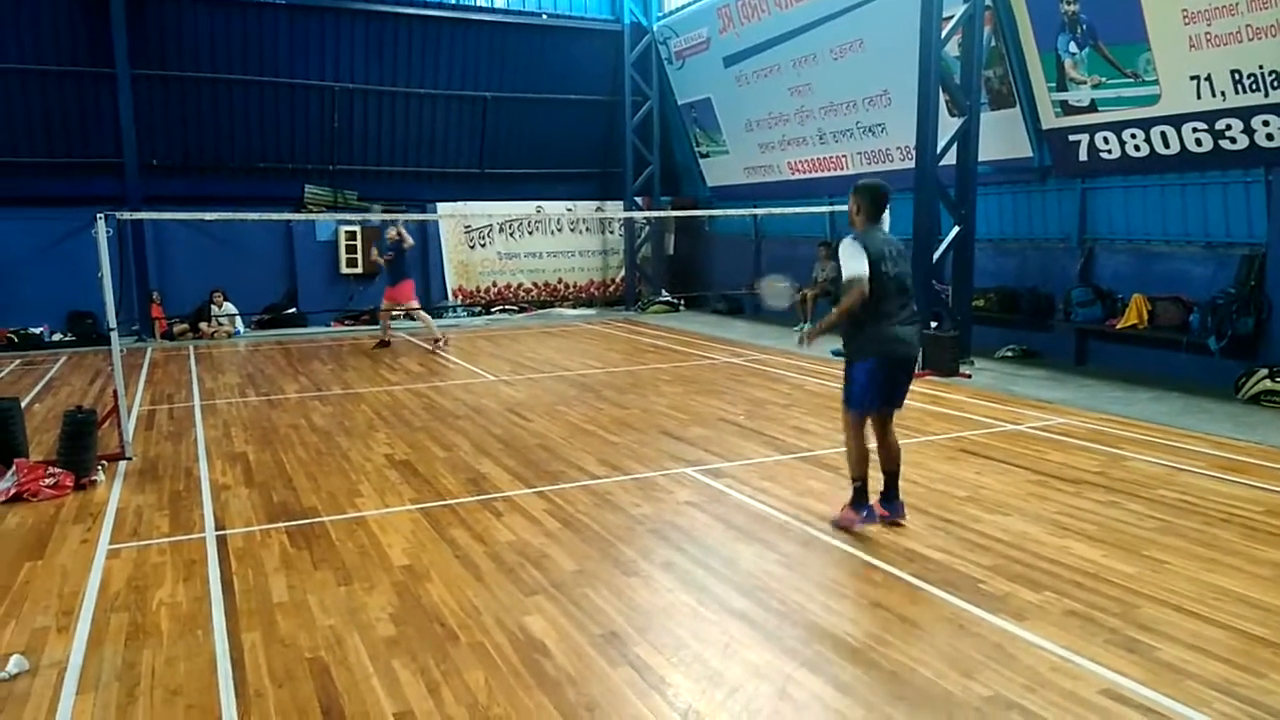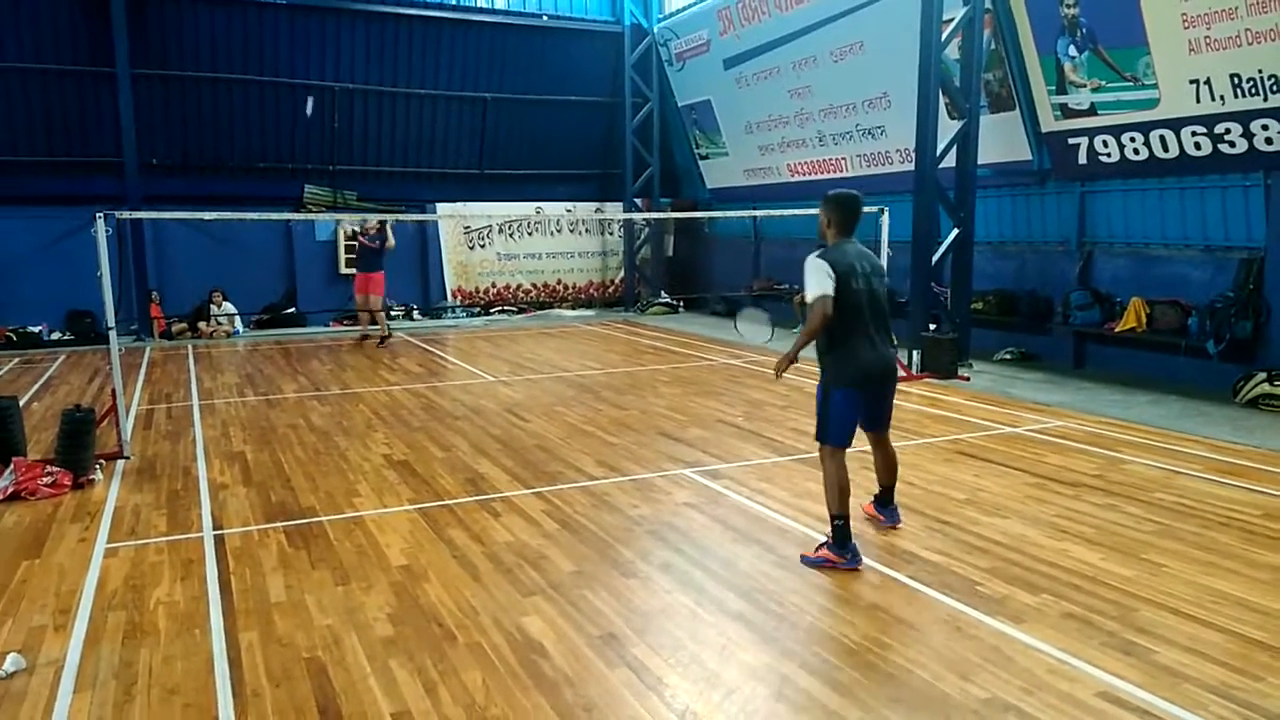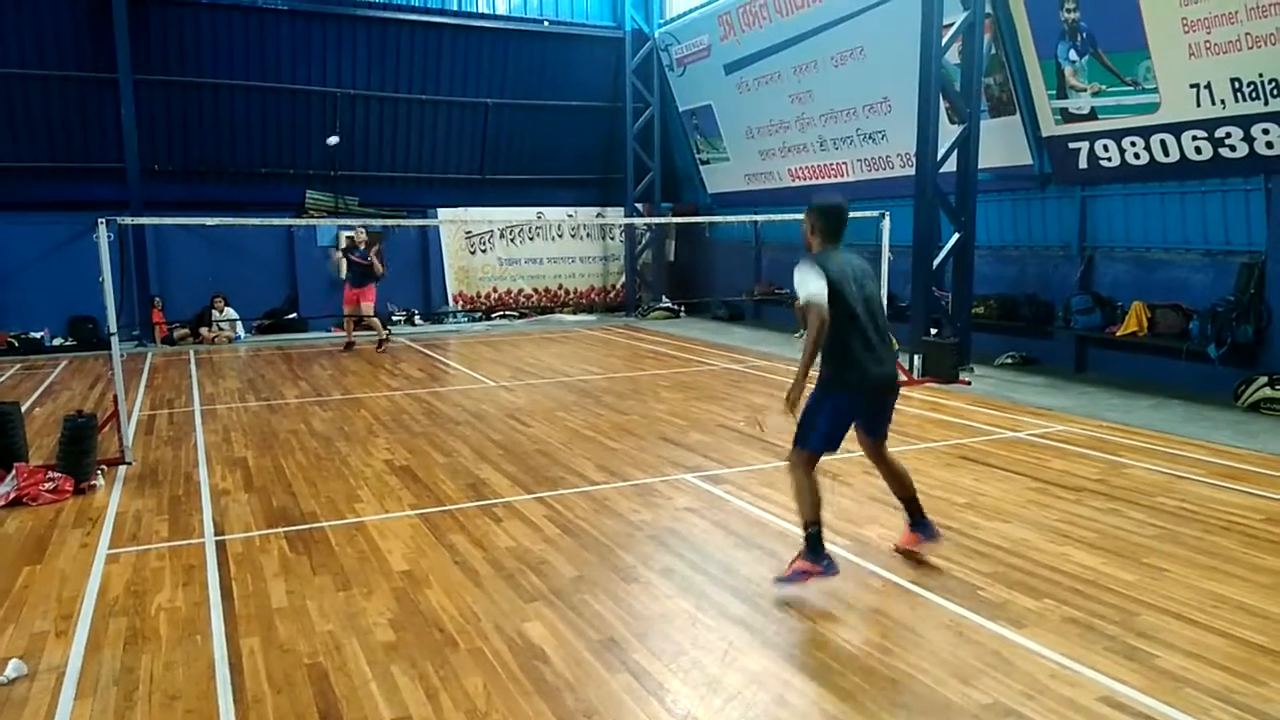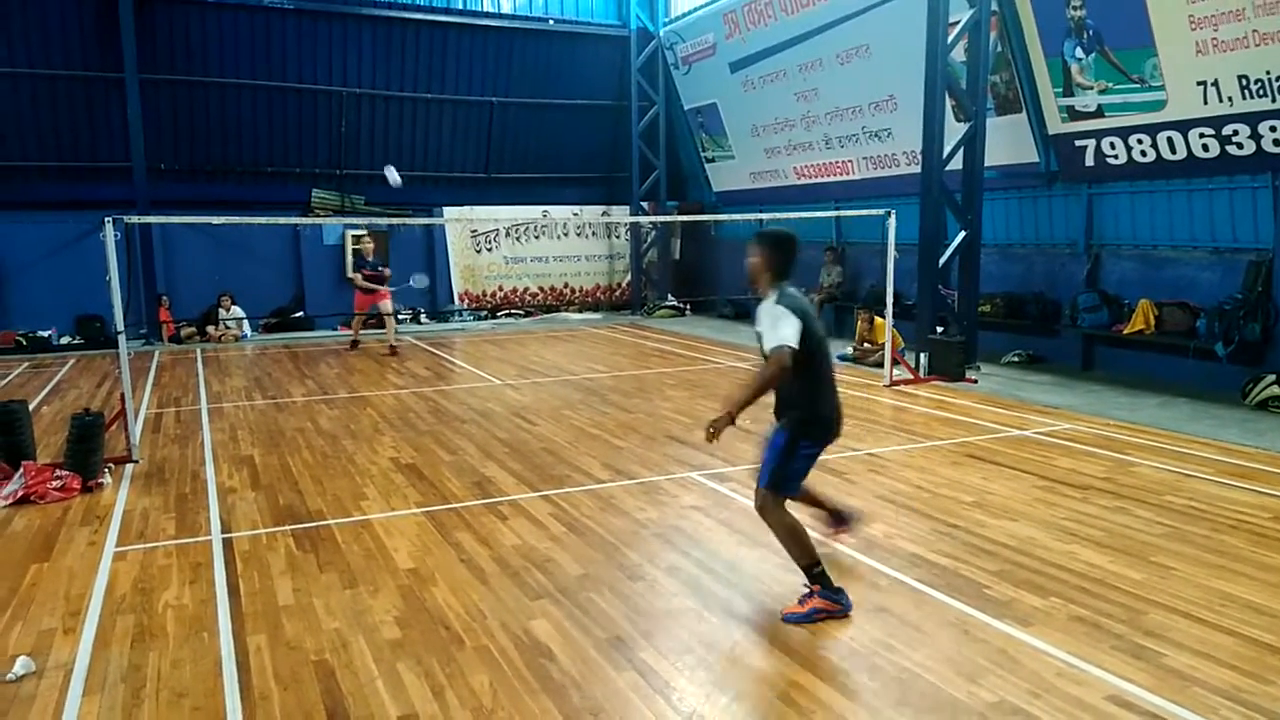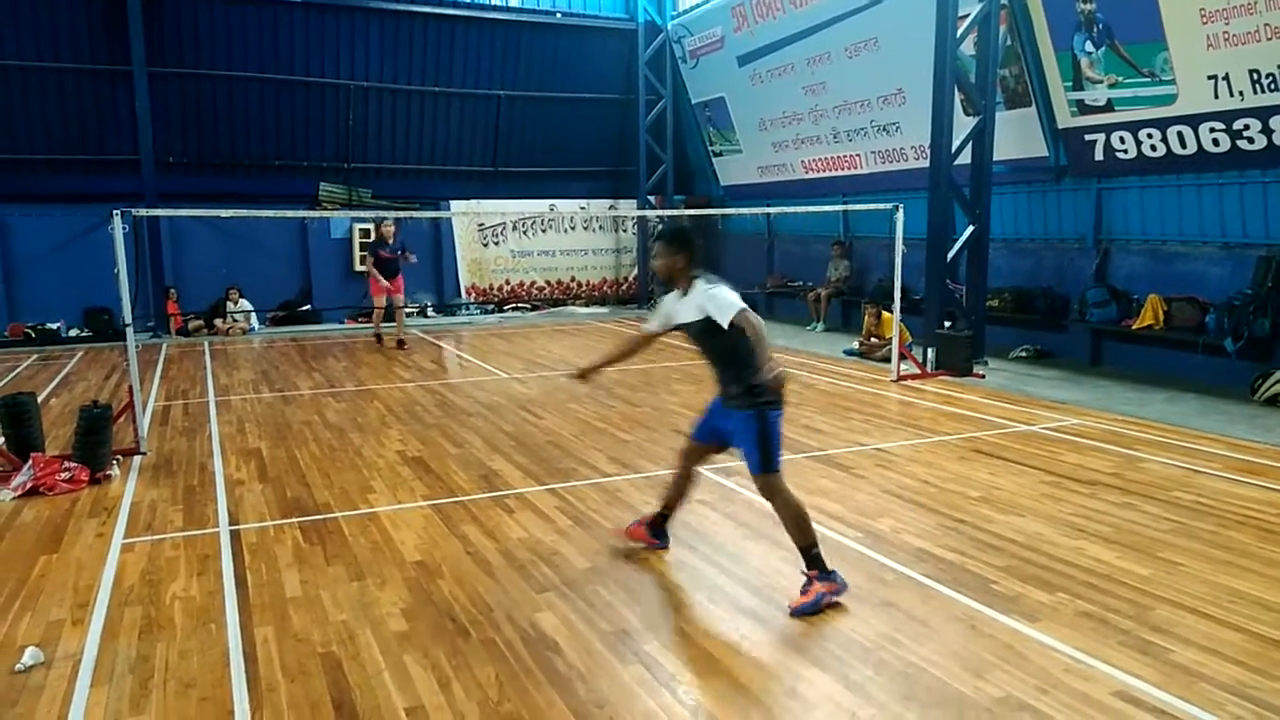
dt=0.3s
person 1, frame 1
left shoulder: (853, 244)
right shoulder: (896, 247)
left elbow: (859, 293)
left wrist: (823, 326)
left hip: (873, 347)
right hip: (906, 344)
left knee: (854, 422)
right knee: (883, 424)
left ankle: (859, 504)
right ankle: (891, 502)
person 1, frame 2
left shoulder: (820, 261)
right shoulder: (872, 260)
left elbow: (822, 312)
left wrist: (793, 352)
left hip: (846, 370)
right hip: (883, 363)
left knee: (832, 451)
right knee: (878, 436)
left ankle: (840, 545)
right ankle: (886, 505)
person 1, frame 3
left shoulder: (809, 268)
right shoulder: (860, 265)
left elbow: (819, 317)
left wrist: (801, 376)
left hip: (843, 380)
right hip: (882, 376)
left knee: (801, 461)
right knee: (876, 452)
left ankle: (814, 554)
right ankle: (919, 525)
person 1, frame 4
left shoulder: (777, 309)
right shoulder: (784, 301)
left elbow: (780, 365)
left wrist: (732, 411)
right wrist: (743, 400)
left hip: (806, 420)
right hip: (804, 412)
left knee: (768, 503)
right knee: (773, 478)
left ankle: (827, 594)
right ankle: (838, 515)
person 1, frame 5
left shoulder: (710, 292)
right shoulder: (673, 303)
left elbow: (751, 321)
right elbow: (642, 338)
left wrist: (769, 363)
right wrist: (597, 365)
left hip: (755, 398)
right hip: (730, 397)
left knee: (770, 485)
right knee: (688, 456)
left ankle: (822, 576)
right ankle: (656, 528)
